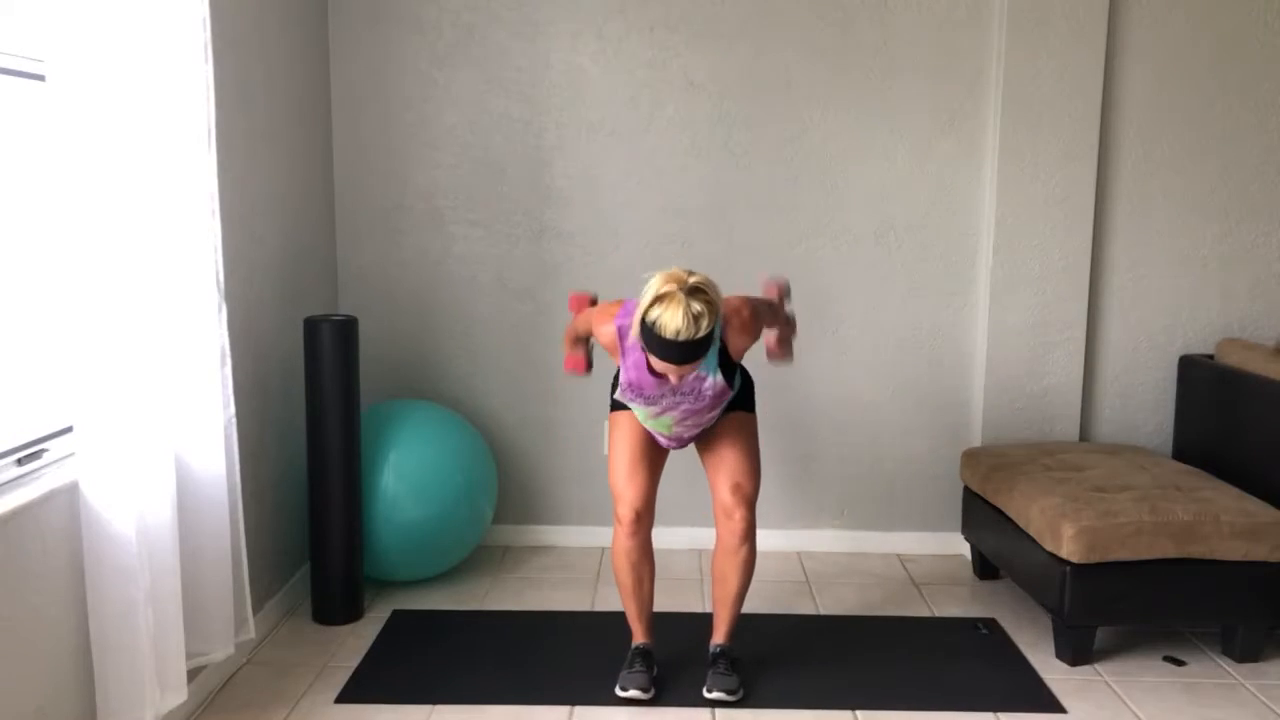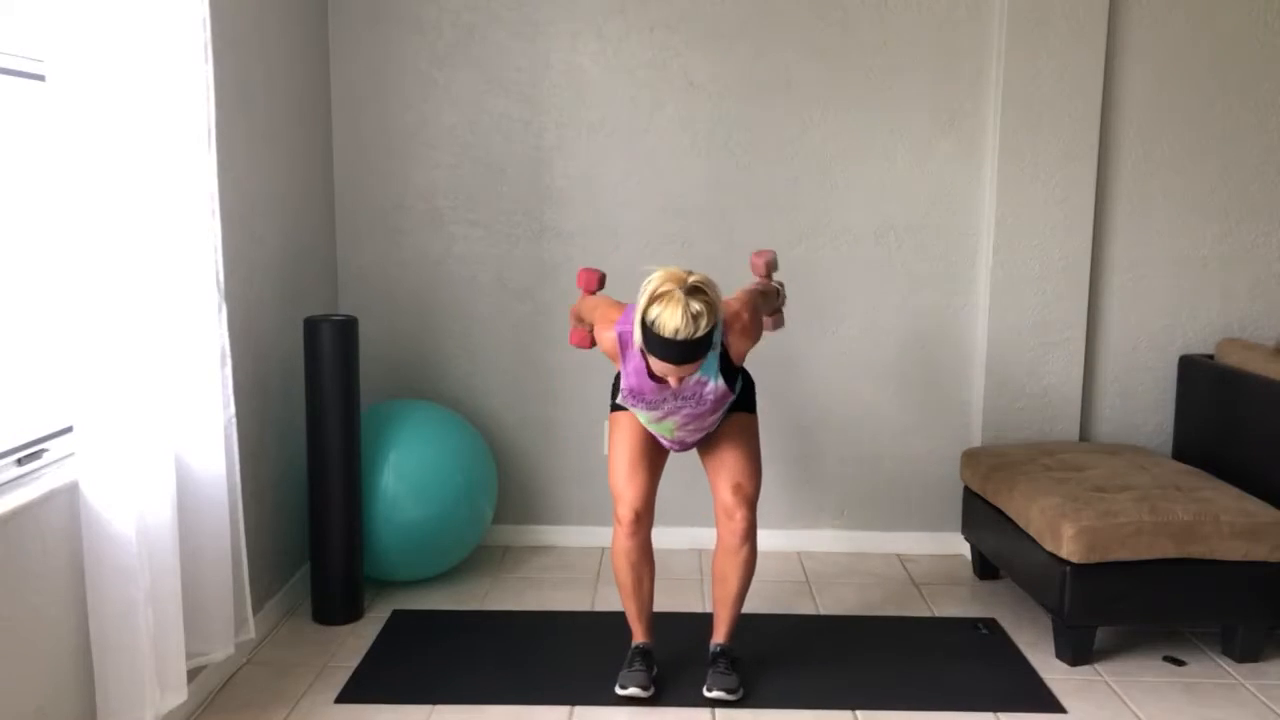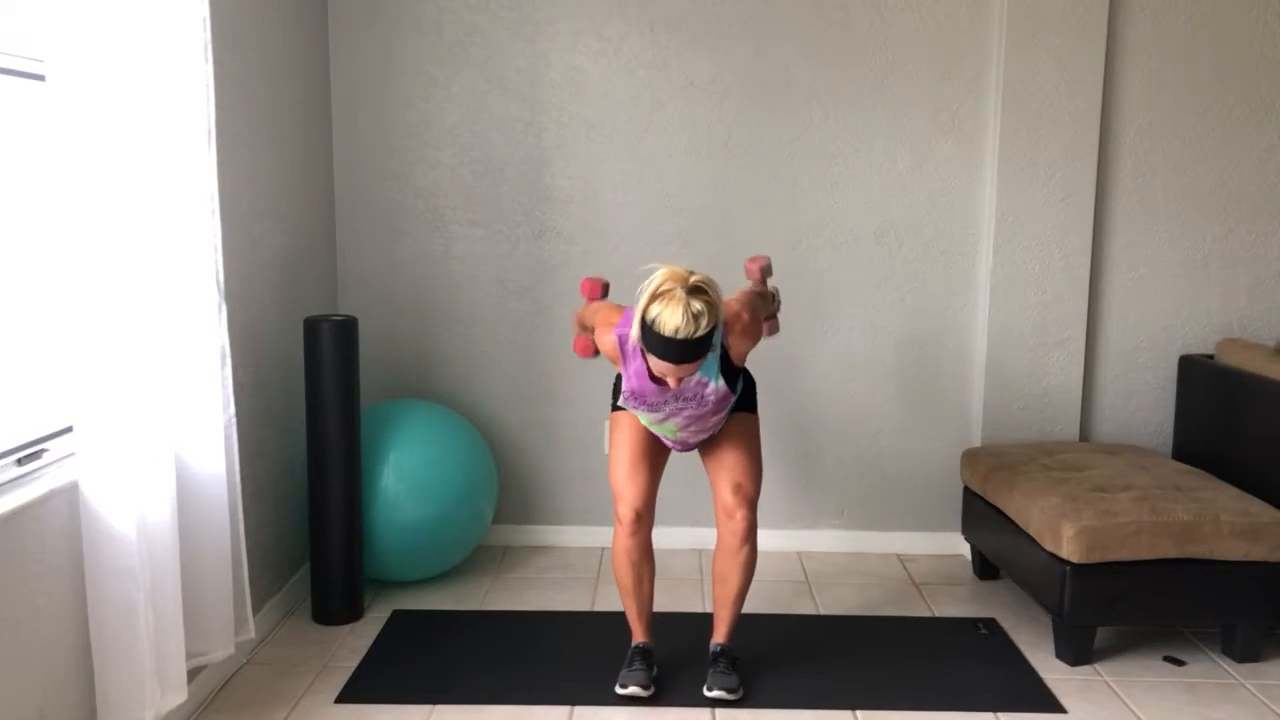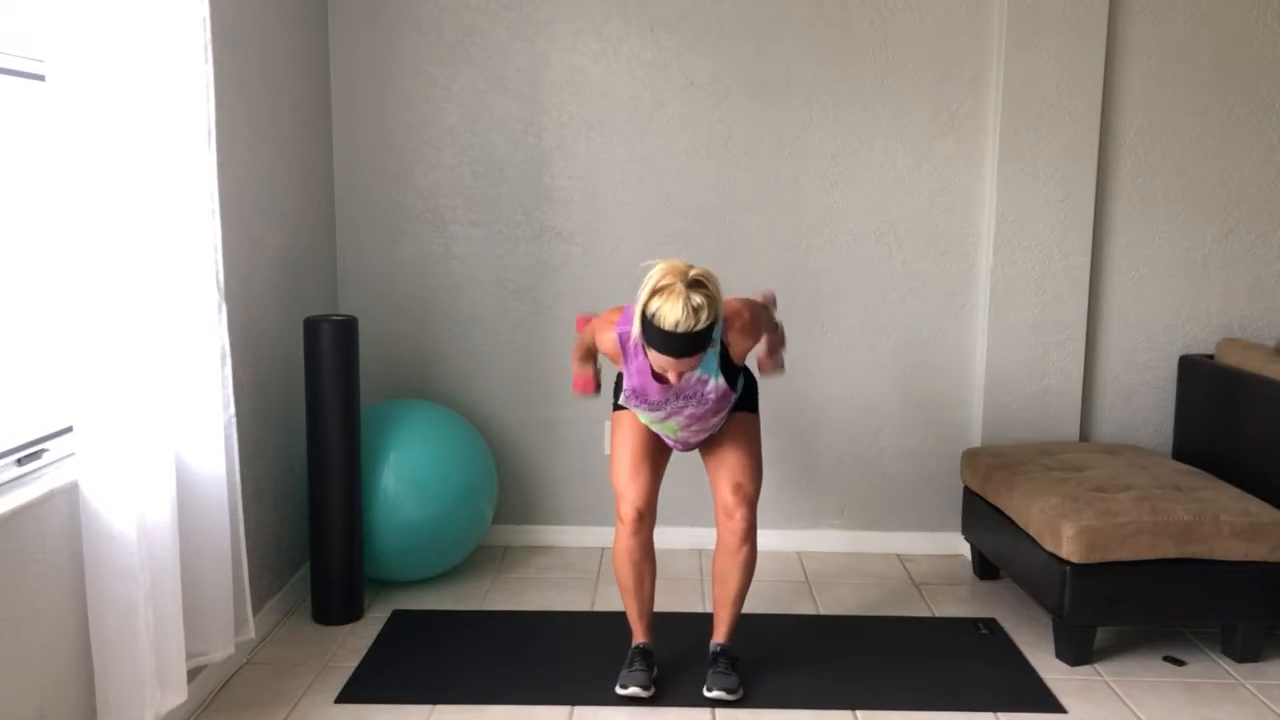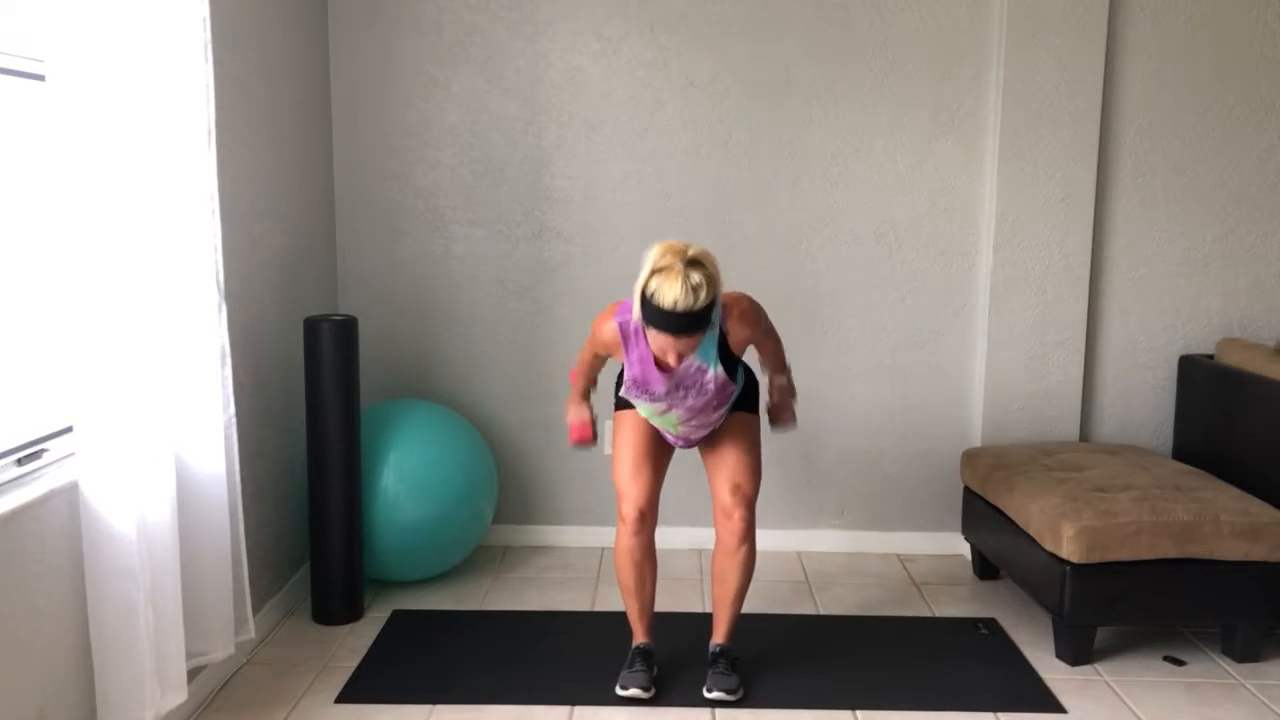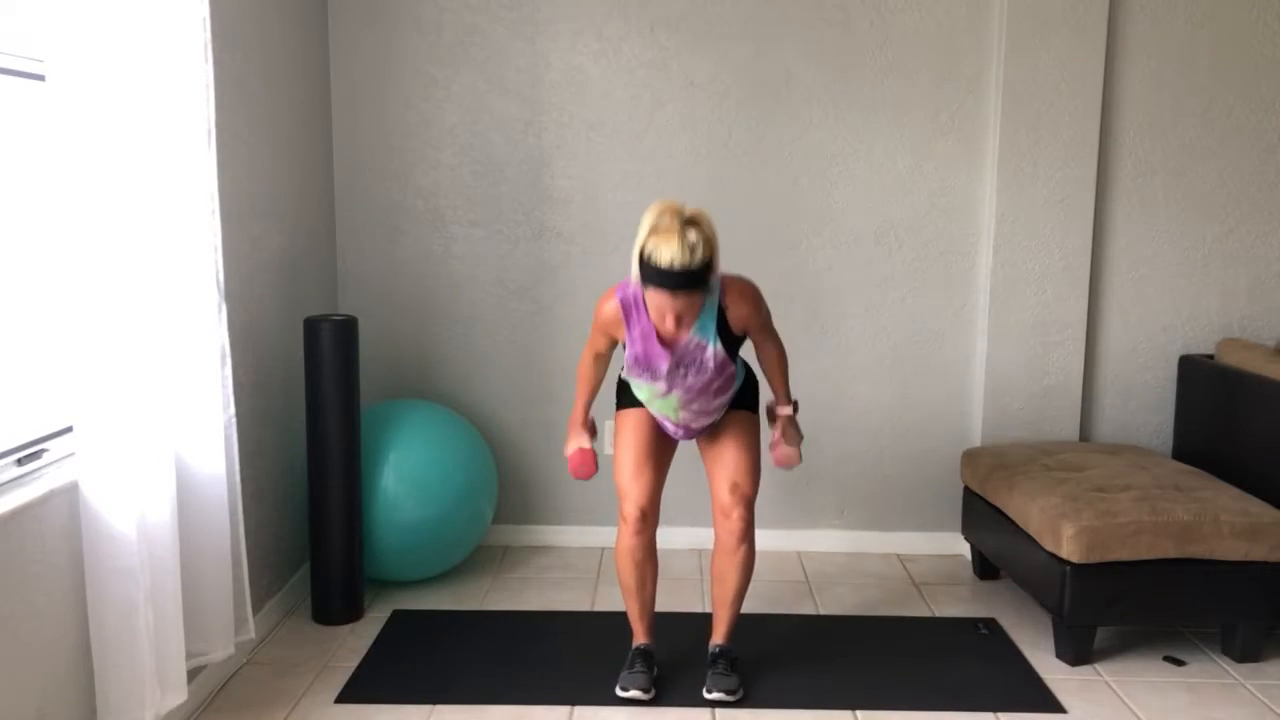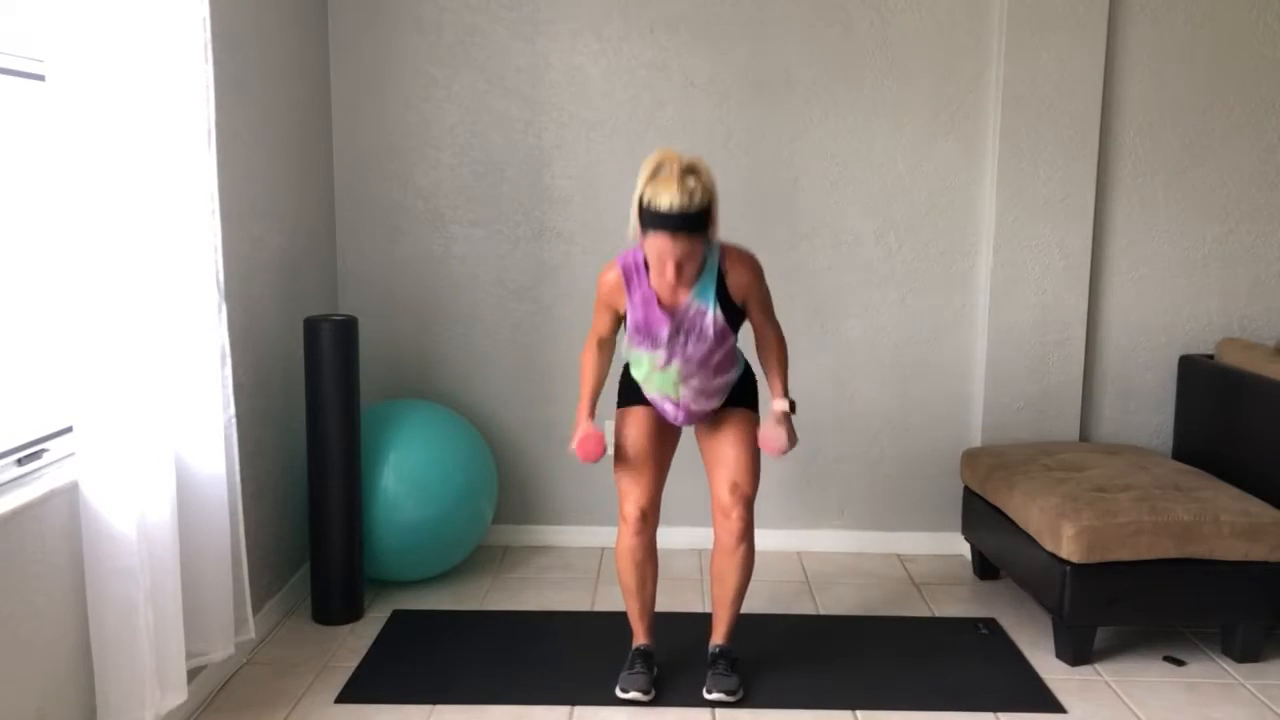
dt=0.1s
person 1, frame 1
left shoulder: (737, 323)
right shoulder: (614, 328)
left elbow: (772, 307)
right elbow: (580, 321)
left wrist: (782, 330)
right wrist: (575, 344)
left hip: (724, 406)
right hip: (638, 407)
left knee: (737, 516)
right knee: (630, 516)
left ankle: (720, 648)
right ankle: (640, 647)
person 1, frame 2
left shoulder: (738, 325)
right shoulder: (614, 331)
left elbow: (766, 294)
right elbow: (582, 309)
left wrist: (774, 297)
right wrist: (581, 313)
left hip: (725, 408)
right hip: (639, 410)
left knee: (739, 516)
right knee: (630, 516)
left ankle: (721, 647)
right ankle: (640, 646)
person 1, frame 3
left shoulder: (737, 327)
right shoulder: (615, 333)
left elbow: (762, 299)
right elbow: (586, 313)
left wrist: (766, 295)
right wrist: (581, 329)
left hip: (726, 408)
right hip: (641, 410)
left knee: (738, 516)
right knee: (631, 516)
left ankle: (721, 647)
right ankle: (641, 646)
person 1, frame 4
left shoulder: (738, 326)
right shoulder: (614, 334)
left elbow: (766, 308)
right elbow: (585, 330)
left wrist: (774, 344)
right wrist: (583, 364)
left hip: (727, 408)
right hip: (642, 411)
left knee: (738, 515)
right knee: (632, 516)
left ankle: (721, 647)
right ankle: (641, 646)
person 1, frame 5
left shoulder: (738, 318)
right shoulder: (615, 326)
left elbow: (770, 349)
right elbow: (590, 356)
left wrist: (782, 387)
right wrist: (577, 401)
left hip: (727, 410)
right hip: (647, 412)
left knee: (737, 514)
right knee: (634, 514)
left ankle: (721, 649)
right ankle: (641, 647)
person 1, frame 6
left shoulder: (738, 299)
right shoulder: (615, 307)
left elbow: (768, 344)
right elbow: (594, 355)
left wrist: (785, 409)
right wrist: (579, 421)
left hip: (727, 405)
right hip: (646, 403)
left knee: (736, 515)
right knee: (636, 515)
left ankle: (721, 648)
right ankle: (641, 647)
person 1, frame 7
left shoulder: (738, 270)
right shoulder: (618, 277)
left elbow: (768, 333)
right elbow: (599, 340)
left wrist: (778, 405)
right wrist: (585, 413)
left hip: (726, 398)
right hip: (648, 397)
left knee: (735, 512)
right knee: (637, 514)
left ankle: (721, 648)
right ankle: (641, 646)
